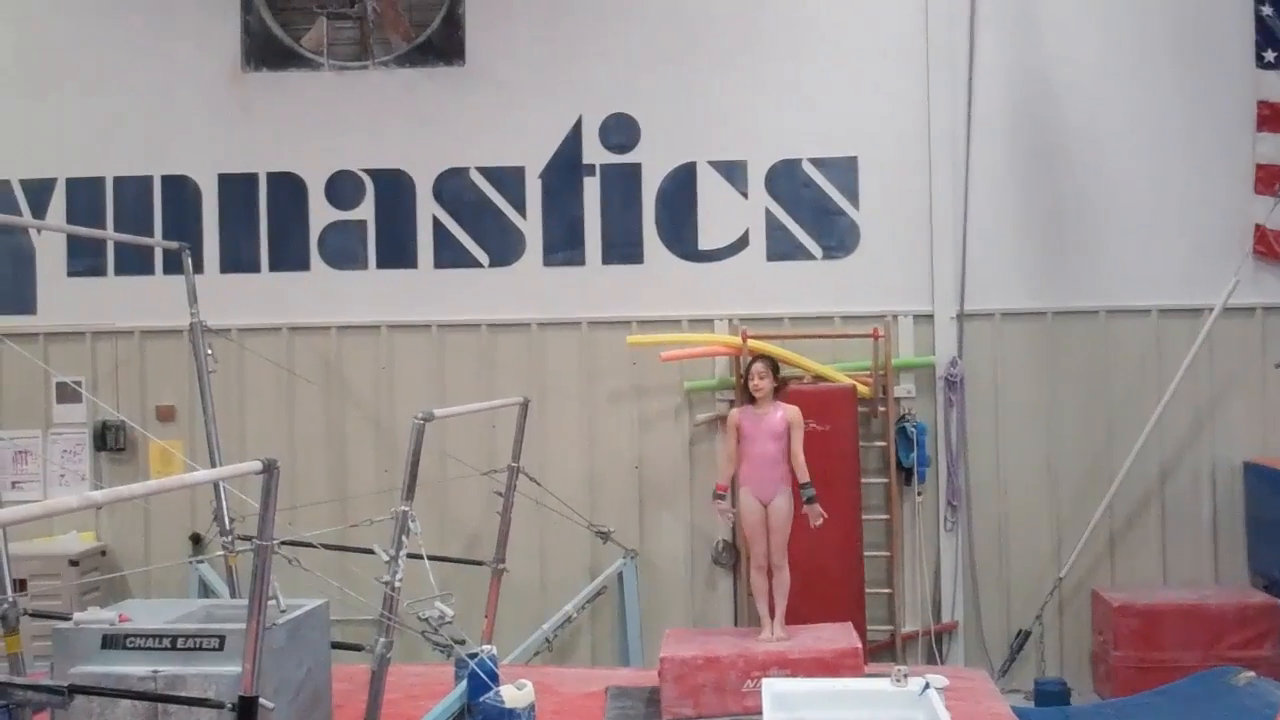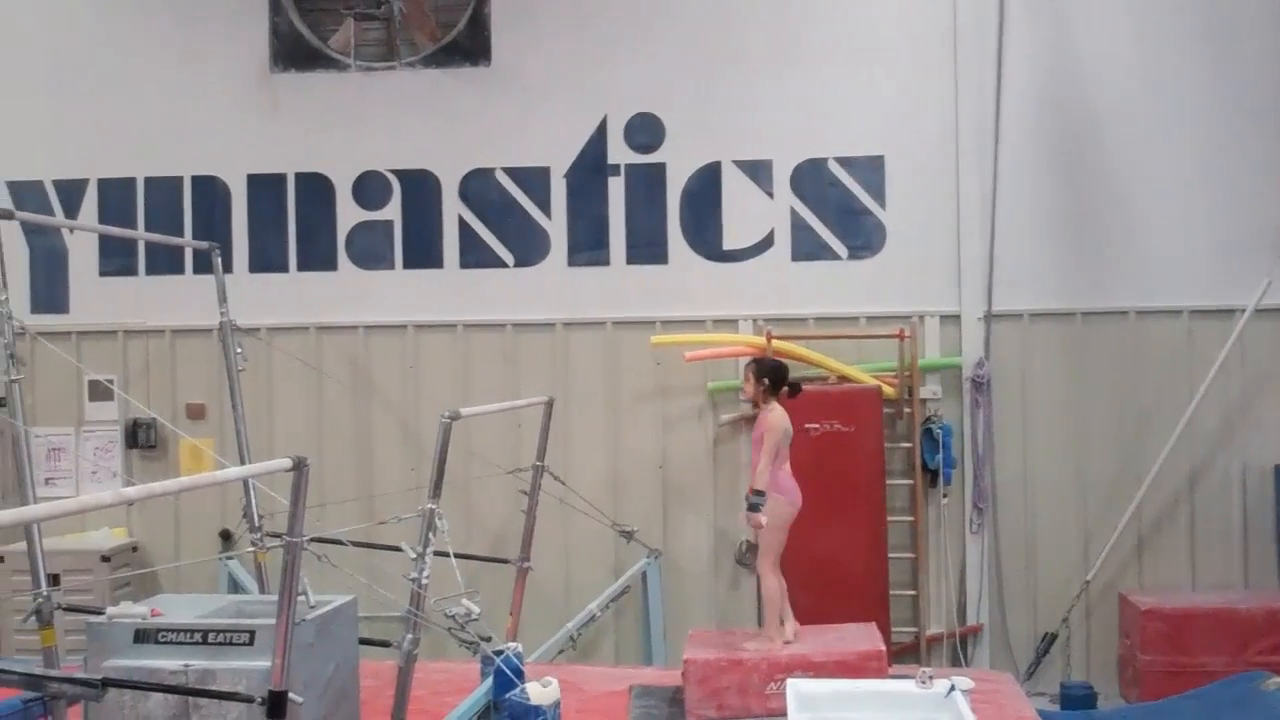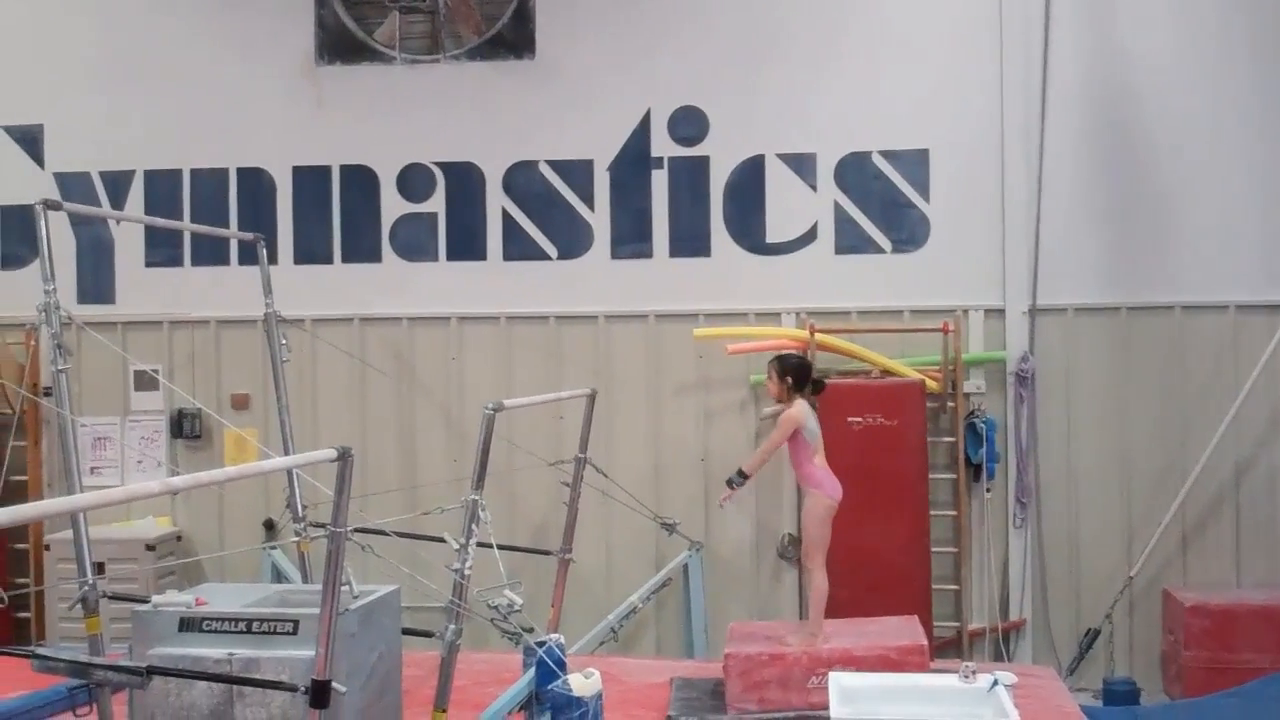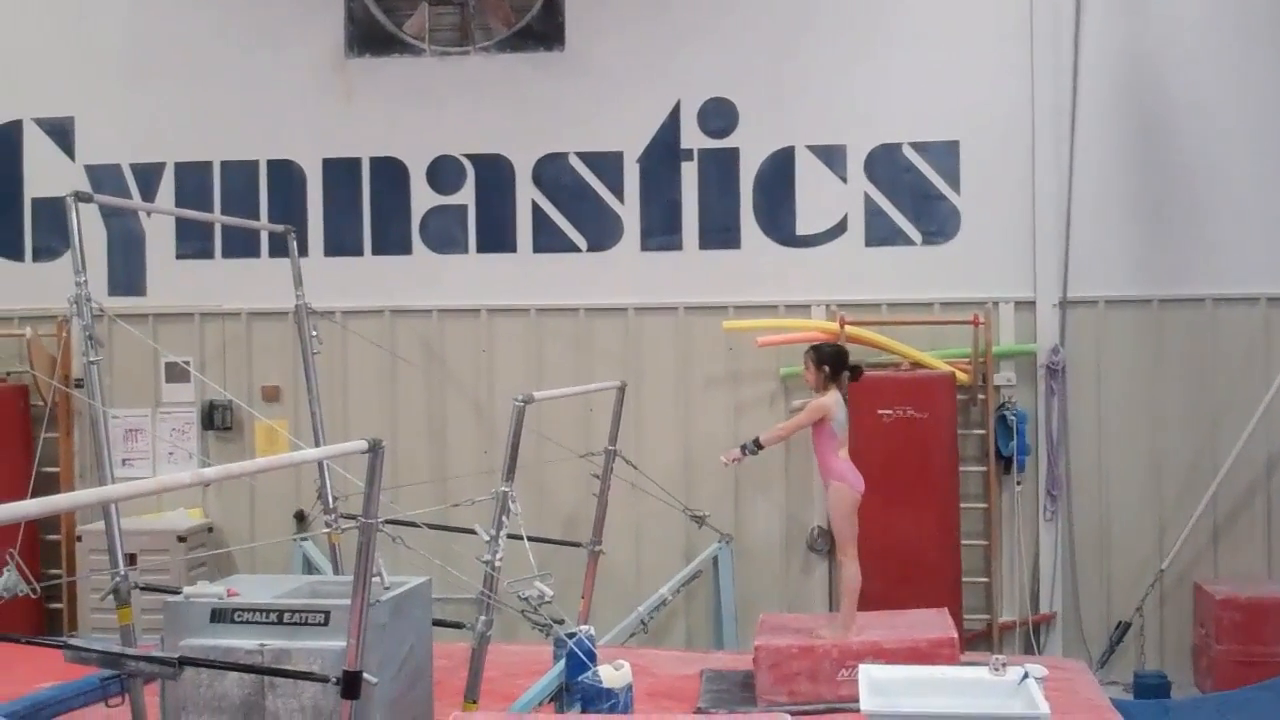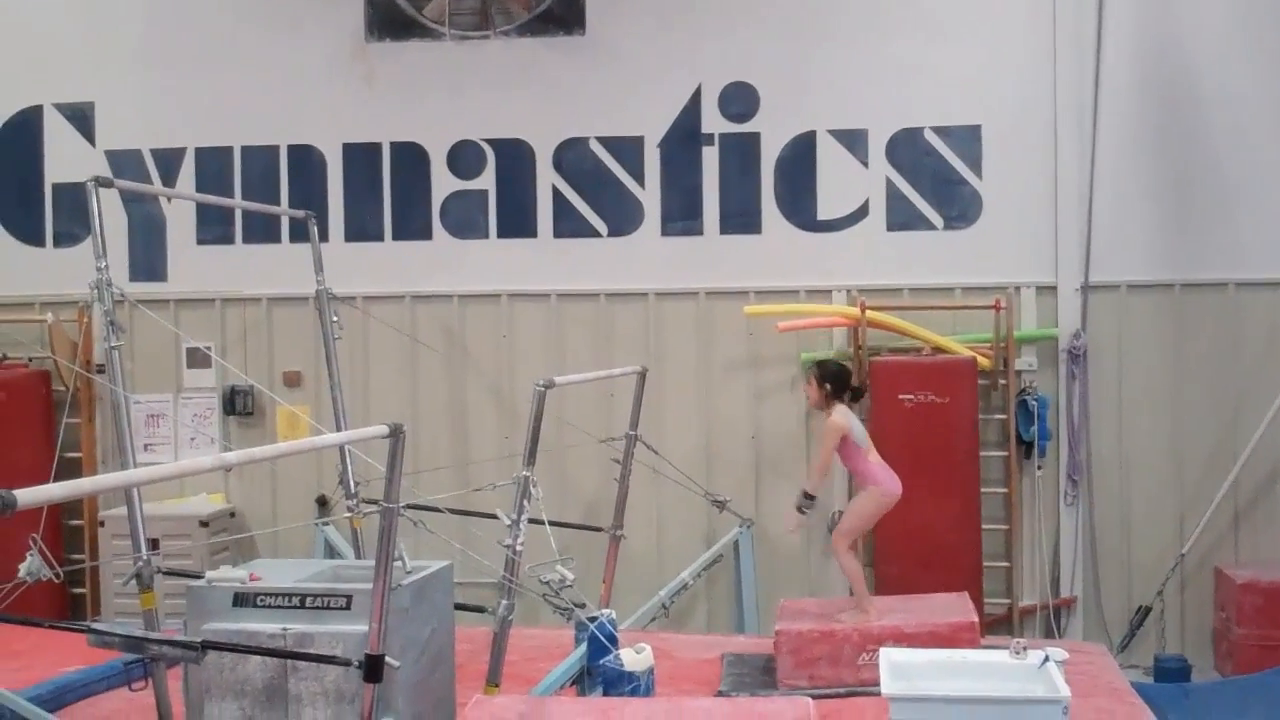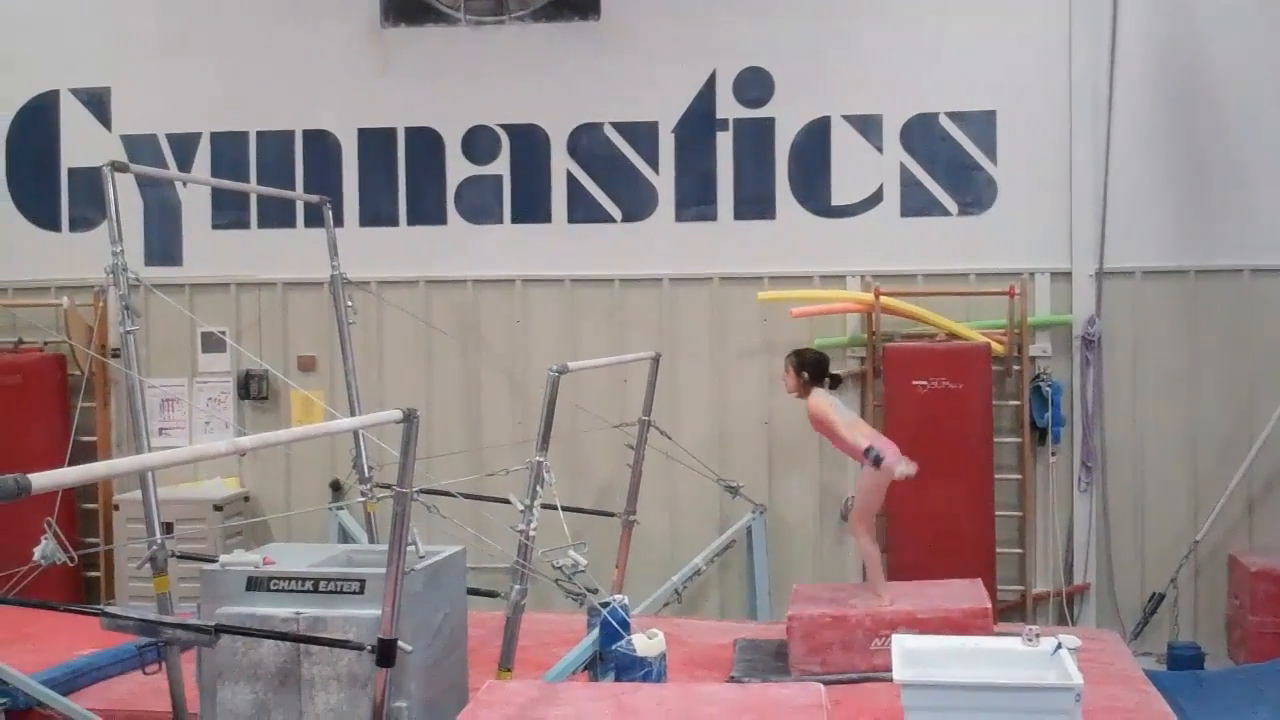
dt=0.7s
person 1, frame 1
left shoulder: (790, 413)
right shoulder: (737, 416)
left elbow: (797, 457)
right elbow: (731, 458)
left wrist: (809, 497)
right wrist: (720, 493)
left hip: (779, 491)
right hip: (749, 491)
left knee: (778, 560)
right knee: (757, 560)
left ankle: (779, 622)
right ankle: (765, 624)
person 1, frame 2
left shoulder: (774, 417)
right shoulder: (765, 415)
left elbow: (766, 464)
left wrist: (753, 504)
right wrist: (756, 503)
left hip: (780, 496)
right hip: (773, 496)
left knee: (766, 566)
right knee: (770, 566)
left ankle: (770, 635)
right ankle: (787, 624)
person 1, frame 3
left shoulder: (792, 413)
right shoulder: (799, 409)
left elbow: (764, 453)
right elbow: (768, 453)
left wrist: (733, 483)
right wrist: (739, 481)
left hip: (819, 489)
right hip: (818, 488)
left knee: (814, 563)
right knee: (810, 561)
left ankle: (813, 632)
right ankle: (812, 628)
person 1, frame 4
left shoulder: (825, 403)
right shoulder: (832, 399)
left elbow: (784, 431)
right elbow: (790, 428)
left wrist: (744, 449)
right wrist: (748, 449)
left hip: (841, 482)
right hip: (840, 481)
left knee: (847, 555)
right knee: (844, 555)
left ankle: (846, 626)
right ankle: (844, 622)
person 1, frame 5
left shoulder: (834, 420)
right shoulder: (839, 414)
left elbow: (820, 469)
right elbow: (823, 465)
left wrist: (803, 508)
right wrist: (805, 501)
left hip: (880, 488)
right hip: (879, 485)
left knee: (839, 542)
right knee: (845, 541)
left ankle: (865, 610)
right ankle: (863, 605)
person 1, frame 6
left shoulder: (815, 403)
right shoulder: (823, 397)
left elbow: (847, 435)
left wrist: (878, 460)
left hip: (881, 460)
right hip: (883, 456)
left knee: (859, 525)
right knee: (862, 525)
left ankle: (880, 594)
right ankle: (879, 590)
